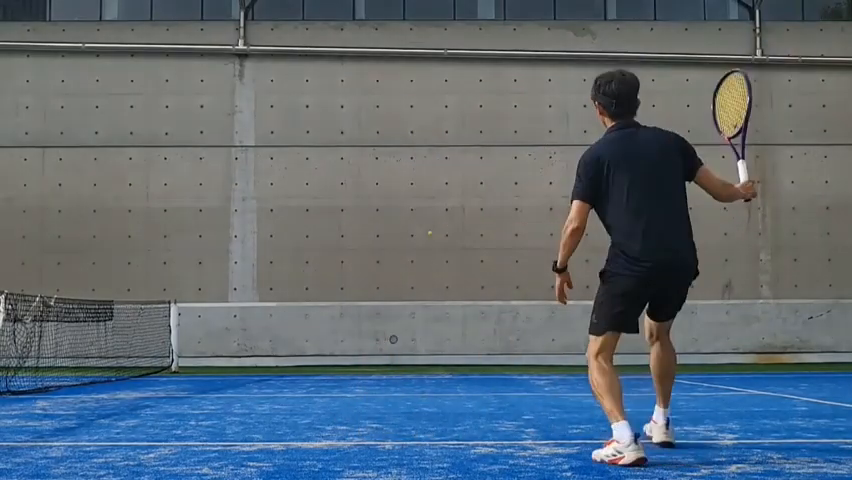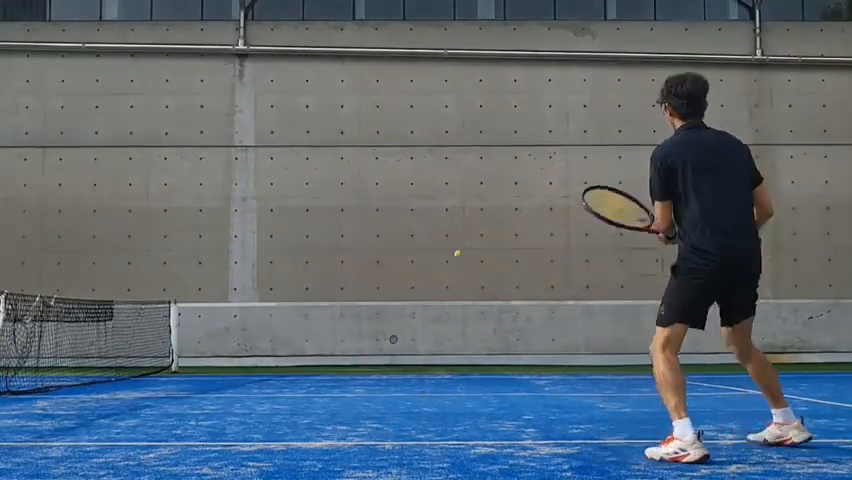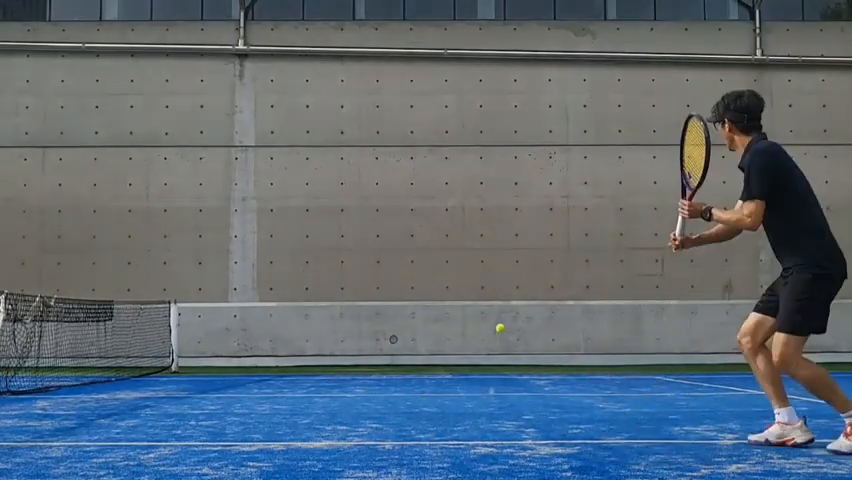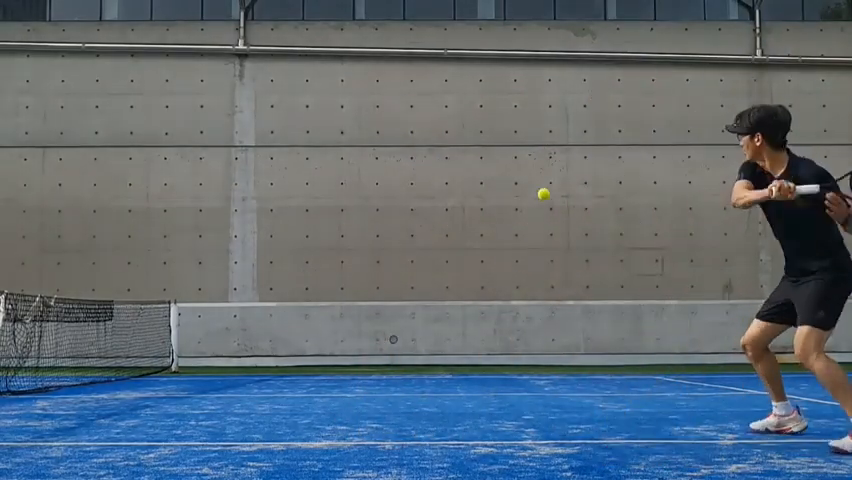
dt=0.4s
person 1, frame 1
left shoulder: (596, 156)
right shoulder: (670, 142)
left elbow: (575, 225)
right elbow: (717, 190)
left wrist: (560, 269)
right wrist: (742, 192)
left hip: (629, 265)
right hip: (679, 261)
left knee: (598, 357)
right knee: (659, 335)
left ankle: (623, 441)
right ankle: (661, 422)
person 1, frame 2
left shoulder: (665, 153)
right shoulder: (734, 146)
left elbow: (663, 222)
right elbow: (764, 209)
left wrist: (665, 232)
left hip: (699, 263)
right hip: (744, 259)
left knee: (663, 349)
right knee: (741, 345)
left ankle: (685, 439)
right ankle: (787, 423)
person 1, frame 3
left shoulder: (761, 156)
right shoulder: (764, 156)
left elbow: (749, 219)
right elbow: (737, 225)
left wrist: (705, 212)
right wrist: (692, 240)
left hip: (815, 267)
right hip: (803, 267)
left knee: (786, 356)
right knee: (749, 337)
right ankle: (788, 423)
person 1, frame 4
left shoulder: (813, 173)
right shoulder: (753, 170)
right elbow: (737, 197)
right wrist: (767, 194)
right hip: (795, 276)
left knee: (807, 350)
right knee: (752, 343)
right ankle: (786, 414)
